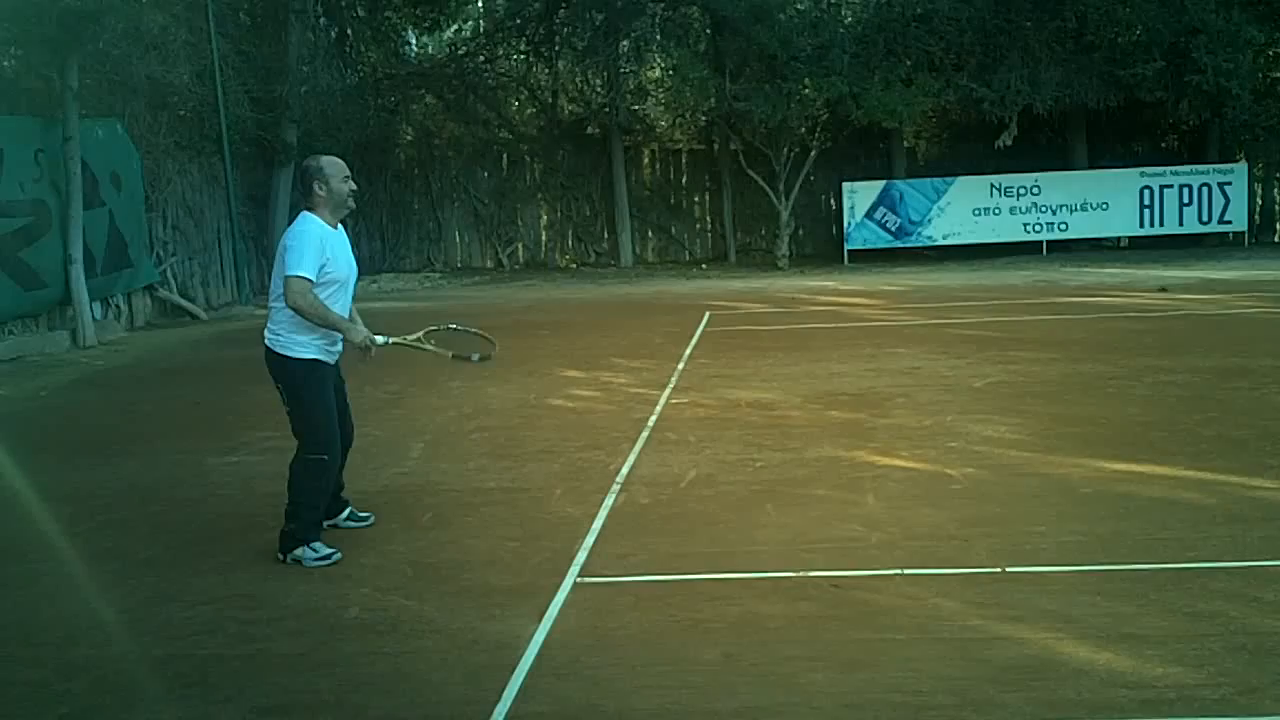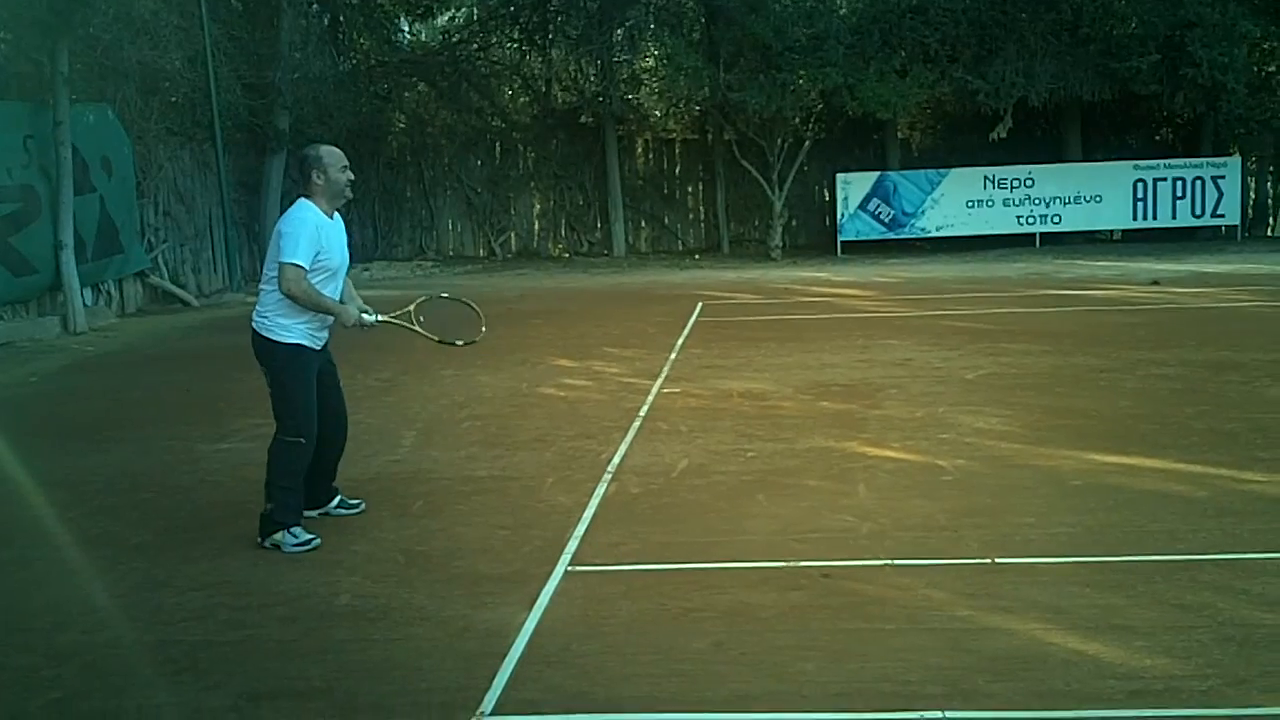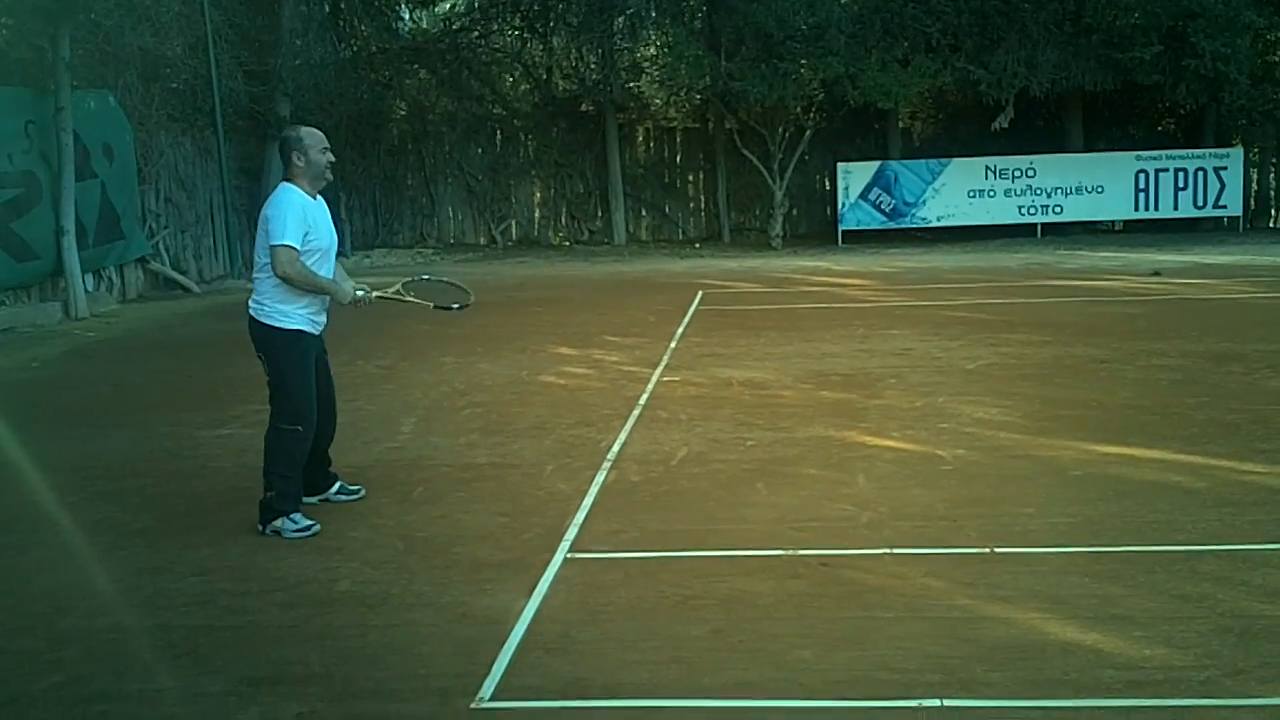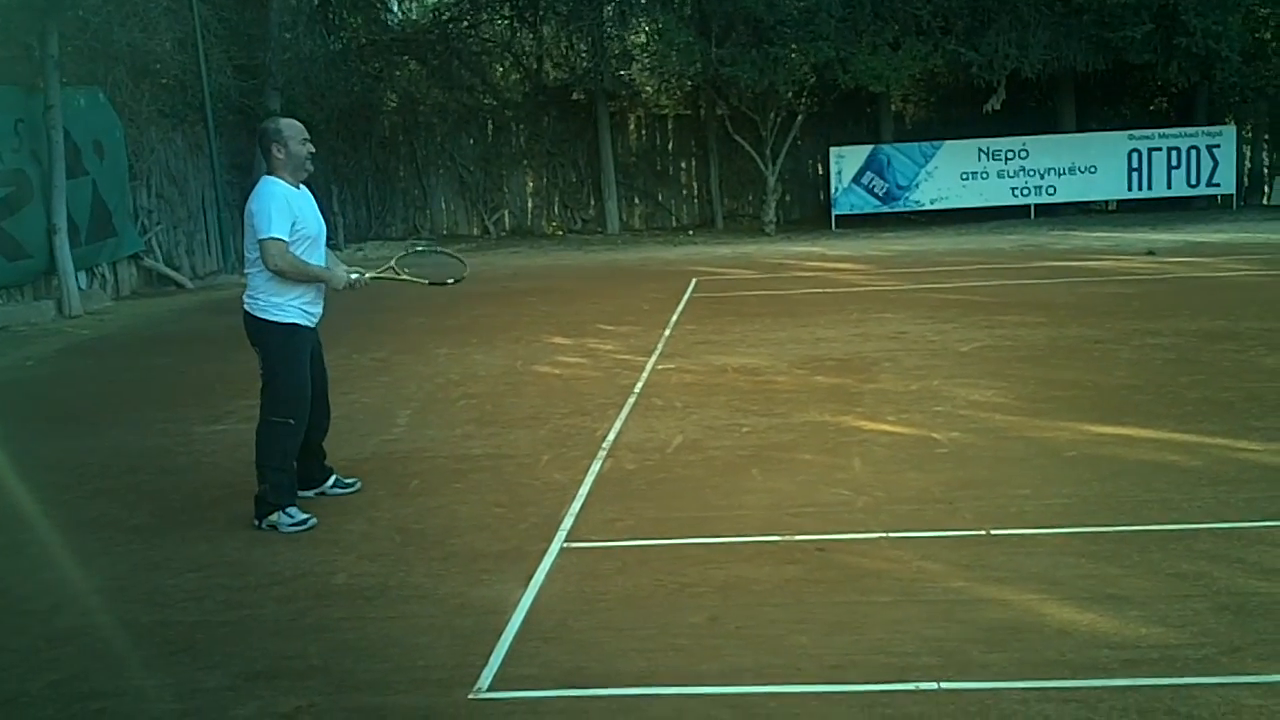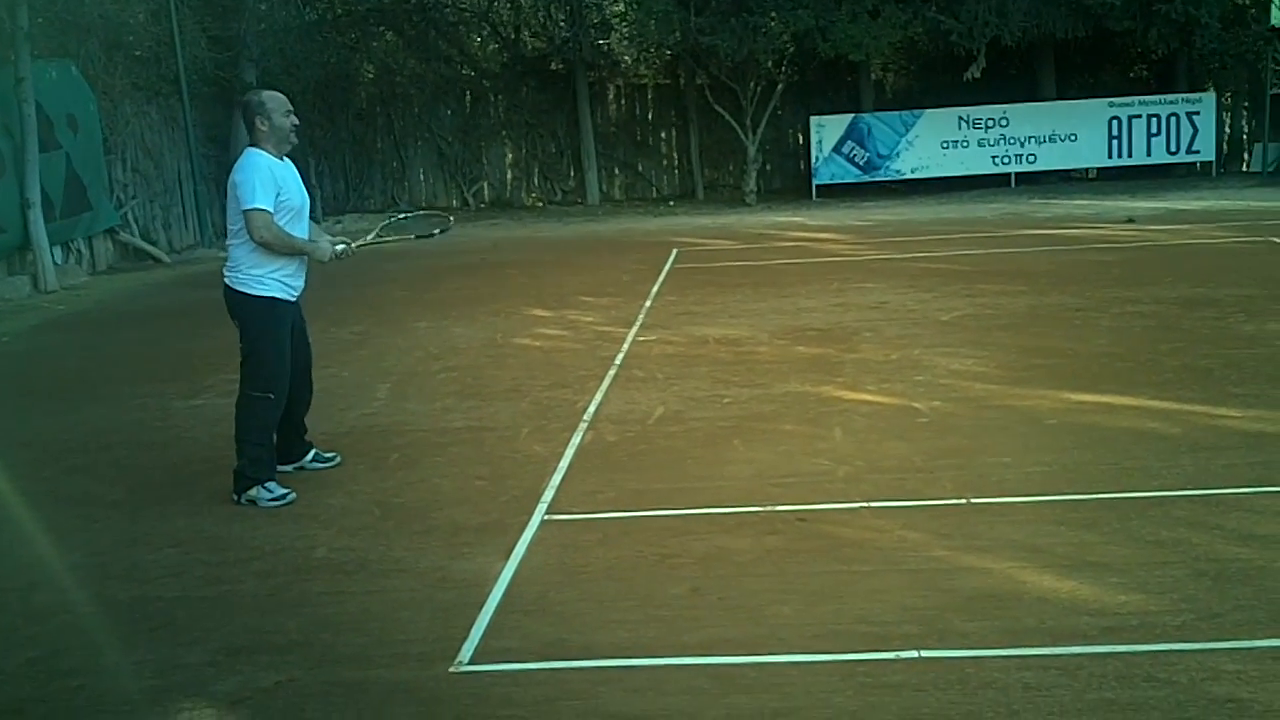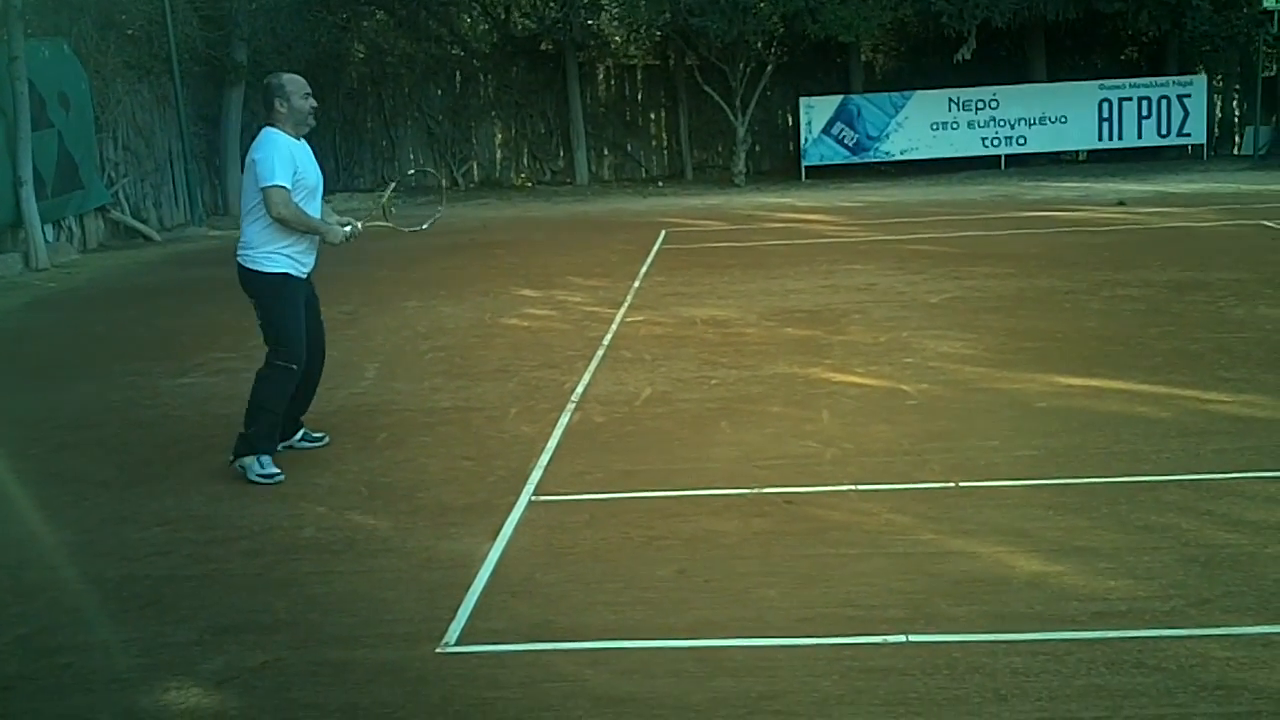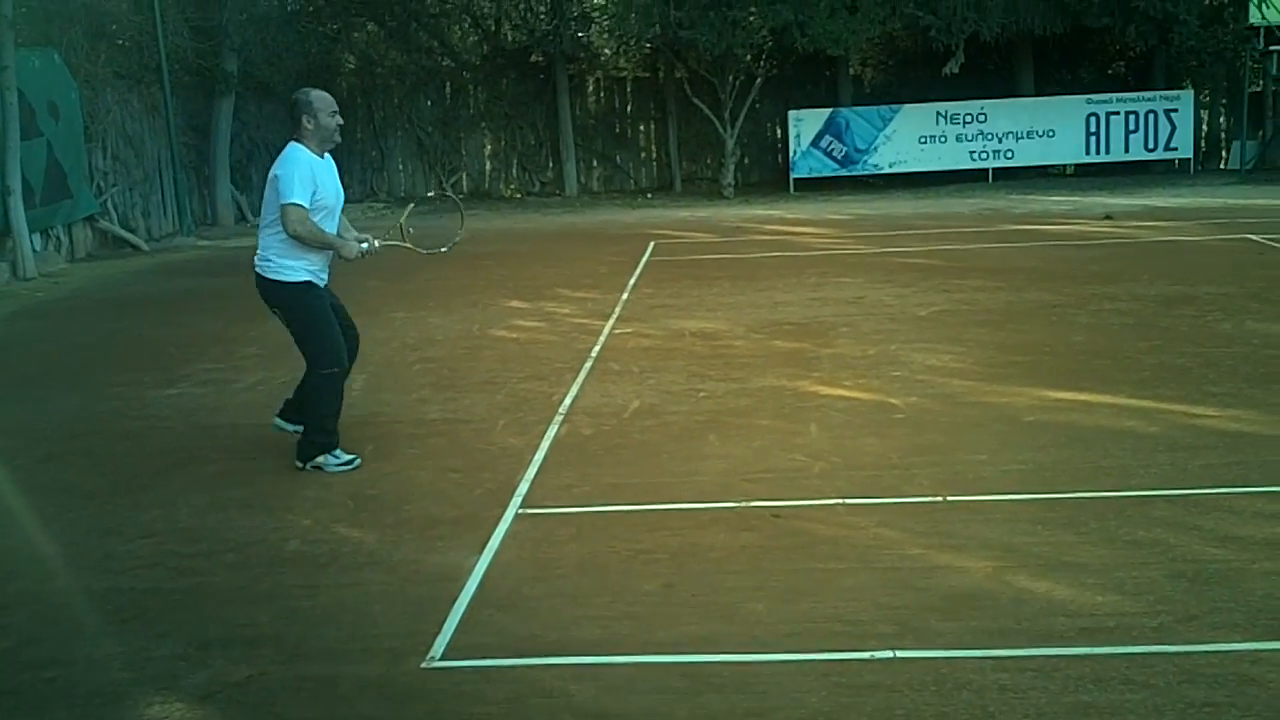
dt=0.4s
person 1, frame 1
left shoulder: (337, 232)
right shoulder: (307, 234)
right elbow: (298, 297)
left wrist: (358, 328)
right wrist: (347, 329)
left hip: (322, 355)
right hip: (297, 357)
left knee: (339, 437)
right knee: (319, 447)
left ankle: (330, 508)
right ankle: (297, 540)
person 1, frame 2
left shoulder: (334, 220)
right shoulder: (304, 221)
right elbow: (292, 284)
left wrist: (355, 303)
right wrist: (338, 310)
left hip: (312, 341)
right hip: (283, 341)
left knee: (333, 423)
right knee: (297, 432)
left ankle: (319, 496)
right ankle: (278, 525)
person 1, frame 3
left shoulder: (316, 202)
right shoulder: (289, 203)
right elbow: (286, 267)
left wrist: (348, 284)
right wrist: (334, 289)
left hip: (305, 328)
right hip: (281, 329)
left knee: (322, 411)
right knee: (294, 419)
left ankle: (317, 483)
right ankle: (277, 511)
person 1, frame 4
left shoulder: (301, 193)
right shoulder: (272, 195)
right elbow: (277, 260)
left wrist: (341, 267)
right wrist: (327, 276)
left hip: (300, 320)
right hip: (276, 322)
left knee: (315, 404)
right knee: (285, 411)
left ankle: (313, 476)
right ankle: (273, 505)
person 1, frame 5
left shoulder: (284, 165)
right shoulder: (255, 167)
right elbow: (262, 231)
left wrist: (324, 238)
right wrist: (311, 249)
left hip: (282, 295)
right hip: (257, 296)
left knee: (299, 376)
right knee: (265, 387)
left ankle: (292, 450)
right ankle: (251, 480)
person 1, frame 6
left shoulder: (298, 145)
right shoulder: (273, 146)
left elbow: (308, 200)
right elbow: (279, 208)
left wrist: (334, 219)
right wrist: (324, 230)
left hip: (294, 270)
right hip: (268, 270)
left knee: (311, 353)
right knee: (287, 359)
left ankle: (286, 430)
right ankle: (251, 450)
person 1, frame 7
left shoulder: (325, 160)
right shoulder: (297, 163)
left elbow: (330, 212)
right elbow: (295, 224)
left wrist: (353, 236)
right wrist: (339, 245)
left hip: (309, 278)
right hip: (287, 280)
left knee: (346, 342)
right knee: (329, 359)
left ankle: (298, 413)
right ankle: (316, 449)
